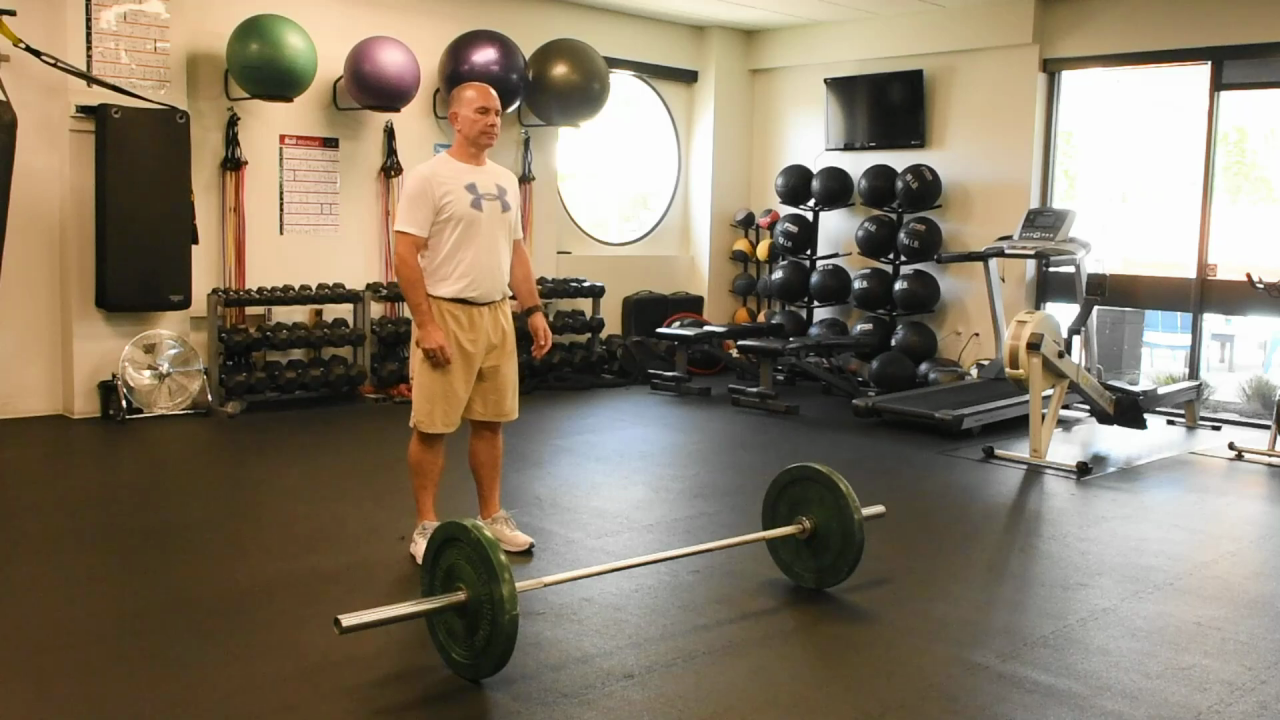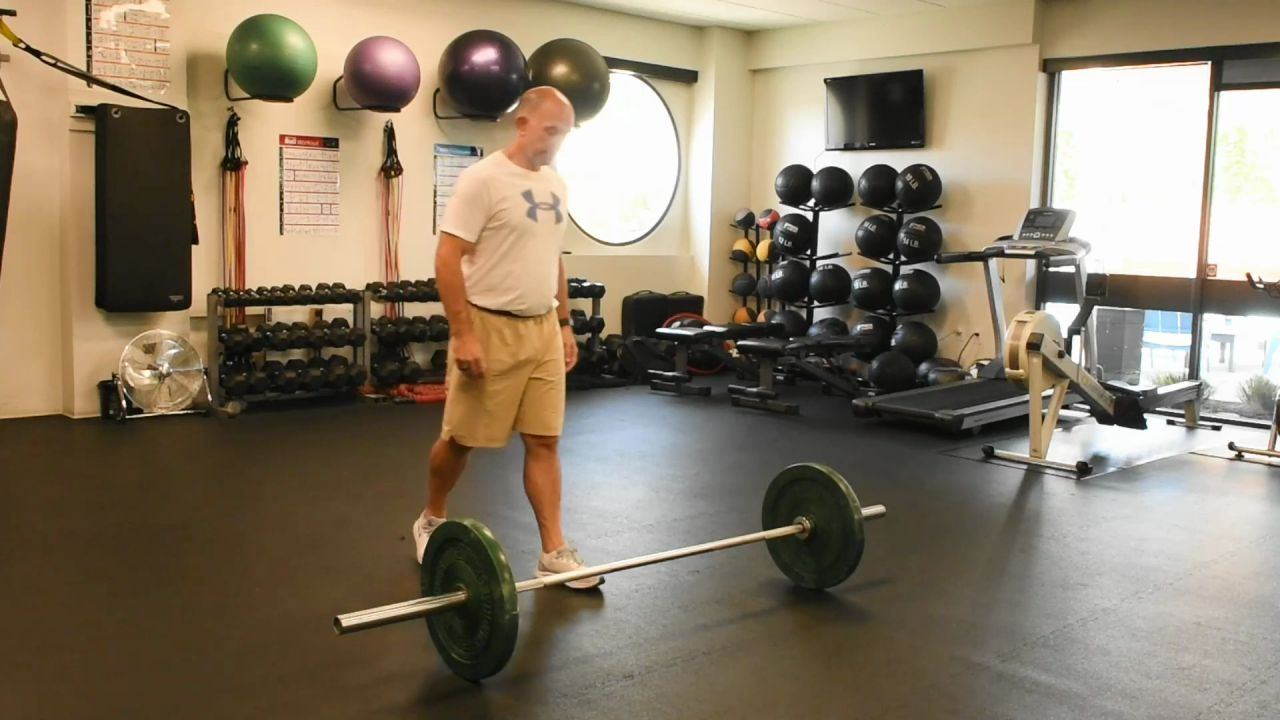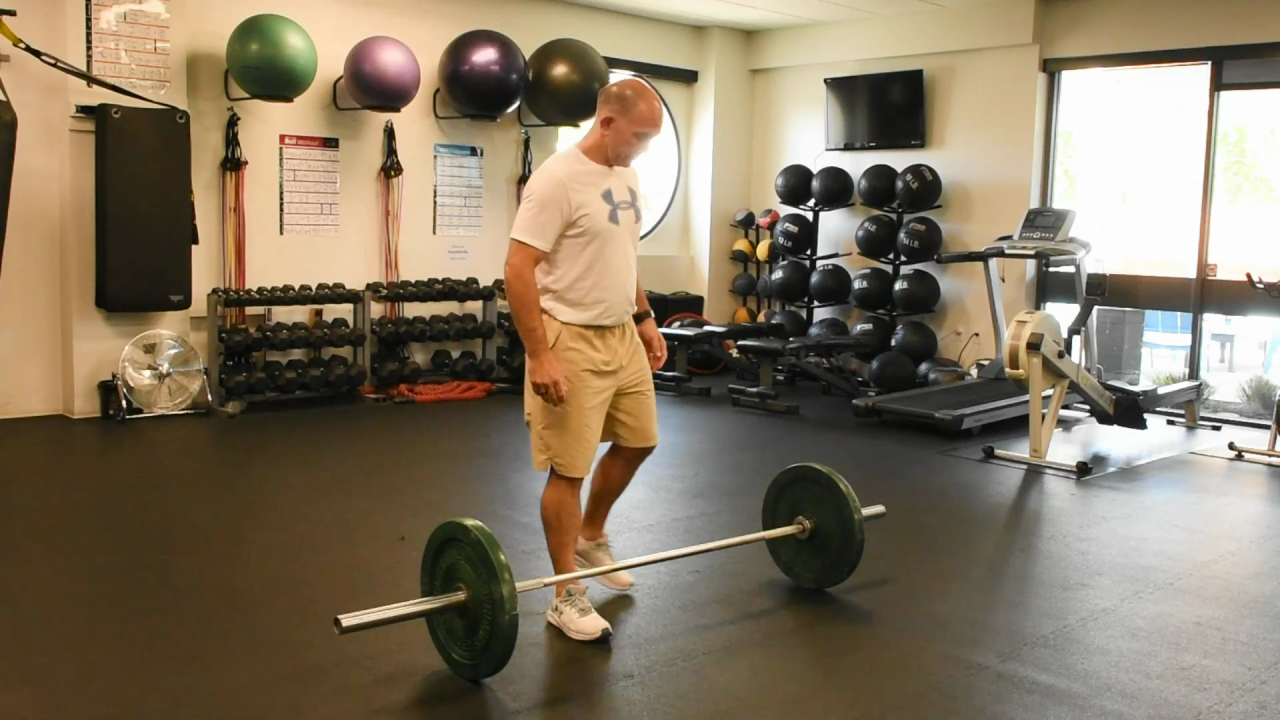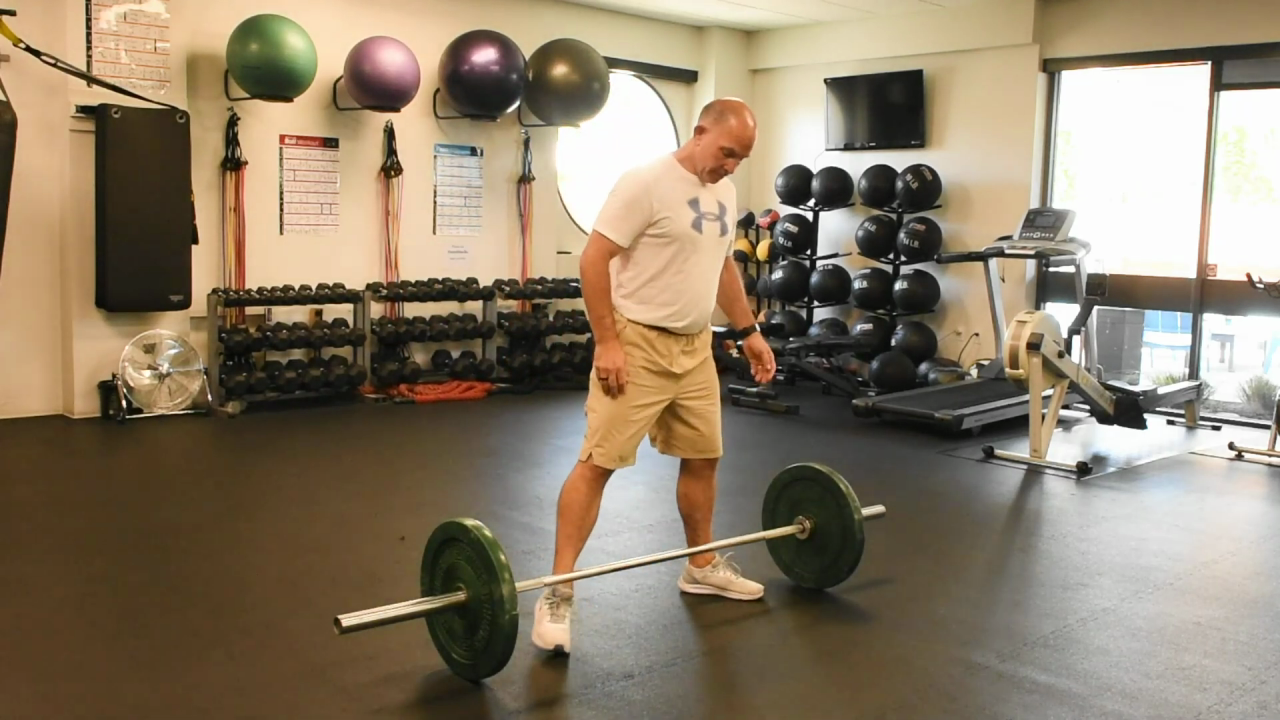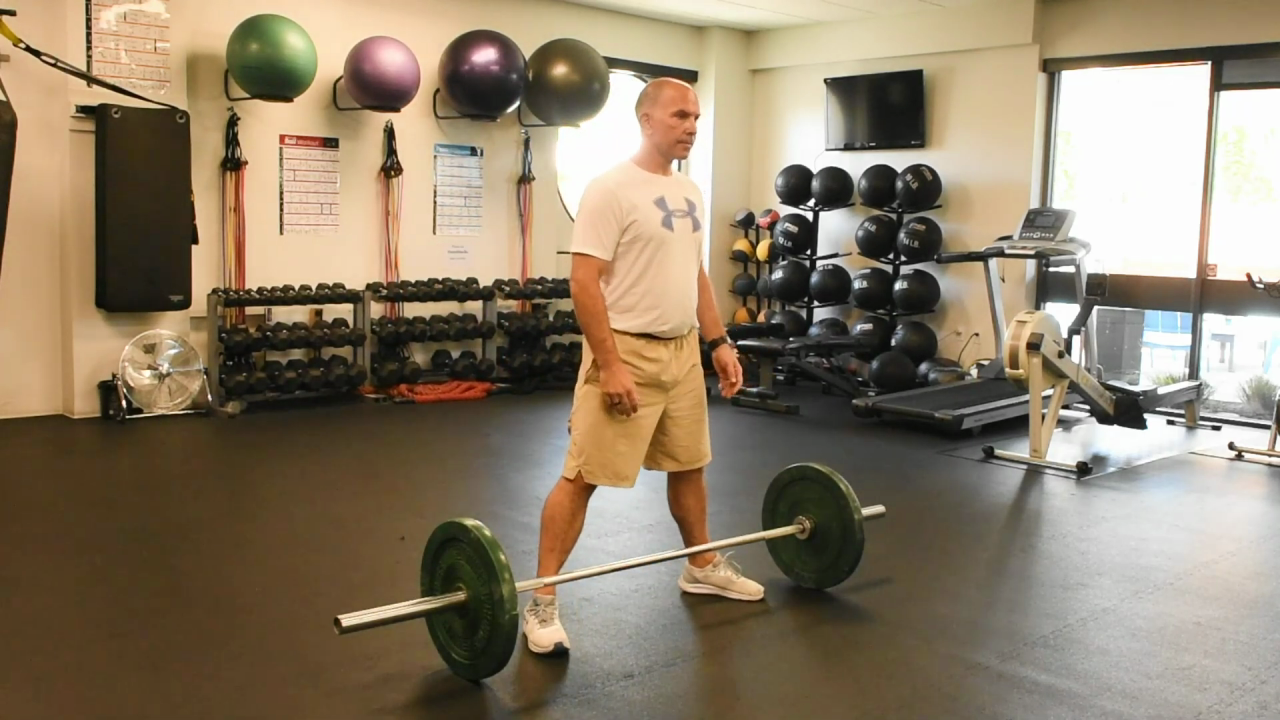
dt=1s
person 1, frame 1
left shoulder: (505, 180)
right shoulder: (429, 177)
left elbow: (516, 252)
right elbow: (405, 255)
left wrist: (534, 311)
right wrist: (426, 323)
left hip: (496, 315)
right hip: (447, 315)
left knee: (491, 423)
right knee: (432, 427)
left ankle: (491, 518)
right ankle: (426, 527)
person 1, frame 2
left shoulder: (555, 185)
right shoulder: (483, 180)
right elbow: (448, 259)
left wrist: (564, 323)
right wrist: (464, 334)
left hip: (542, 330)
right hip: (491, 328)
left knee: (544, 440)
right knee: (464, 435)
left ankle: (554, 550)
right ankle: (432, 518)
person 1, frame 3
left shoulder: (626, 177)
right shoulder: (557, 180)
right elbow: (519, 269)
left wrist: (644, 318)
right wrist: (540, 354)
left hip: (621, 337)
right hip: (572, 342)
left knee: (638, 442)
right knee: (568, 469)
left ankle: (591, 538)
right ankle: (567, 595)
person 1, frame 4
left shoulder: (723, 192)
right shoulder: (647, 183)
right elbow: (594, 260)
left wrist: (750, 332)
right wrist: (608, 342)
left hip: (694, 346)
right hip: (638, 343)
left knee: (704, 457)
right knee: (597, 461)
left ankle: (702, 565)
right ankle: (557, 593)
person 1, frame 5
left shoulder: (689, 192)
right shoulder: (611, 189)
right elbow: (584, 282)
left wrist: (719, 342)
right wrist: (611, 365)
left hip: (683, 353)
right hip: (626, 353)
left knee: (689, 465)
right knee: (582, 476)
left ankle: (702, 566)
right ankle: (543, 601)
